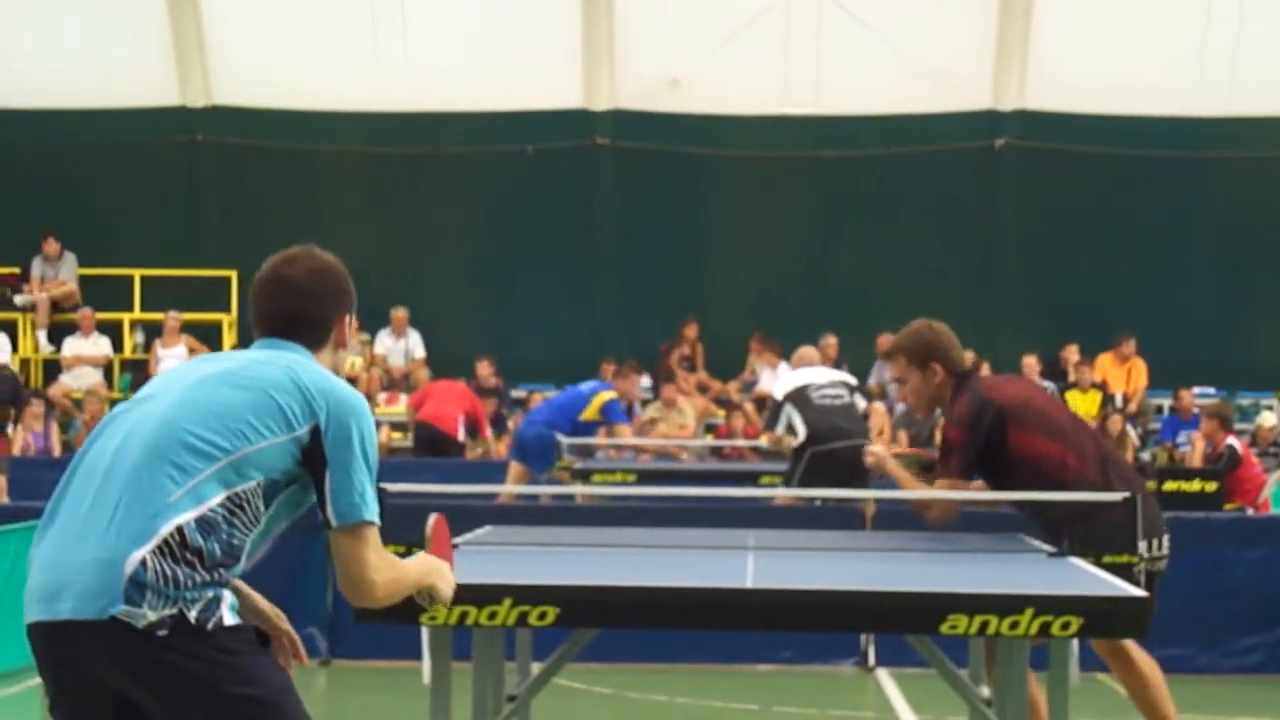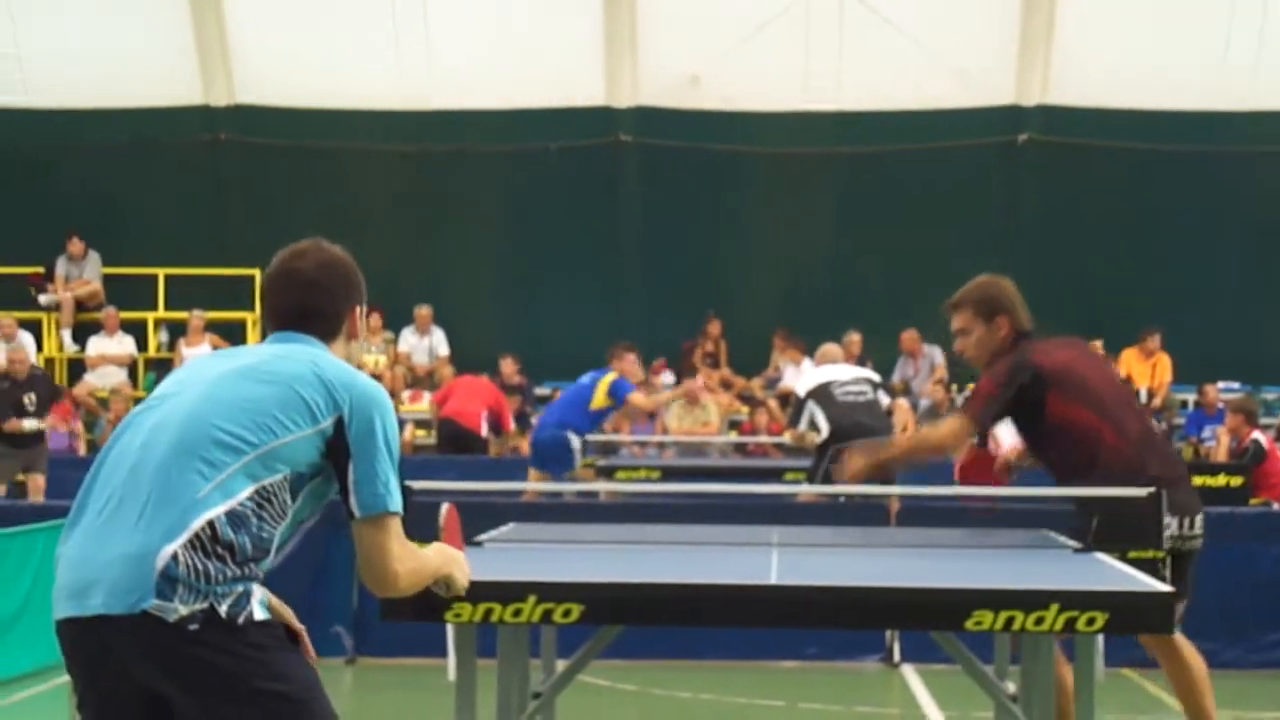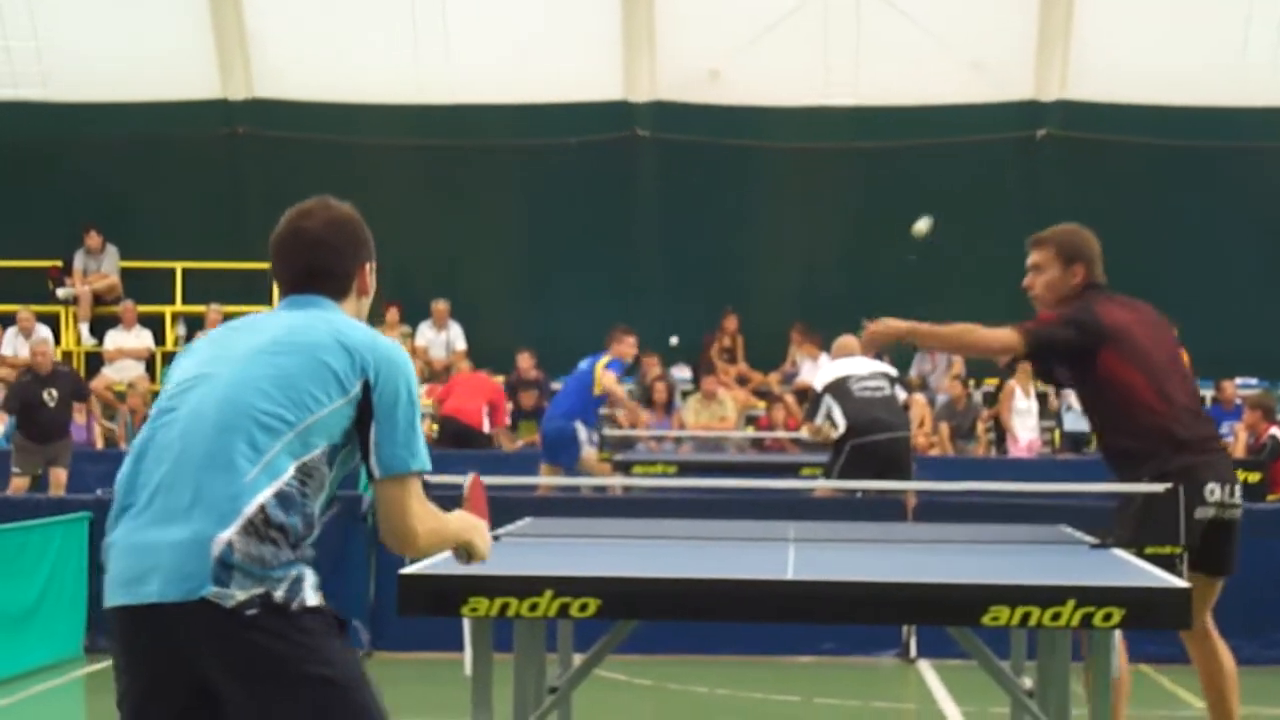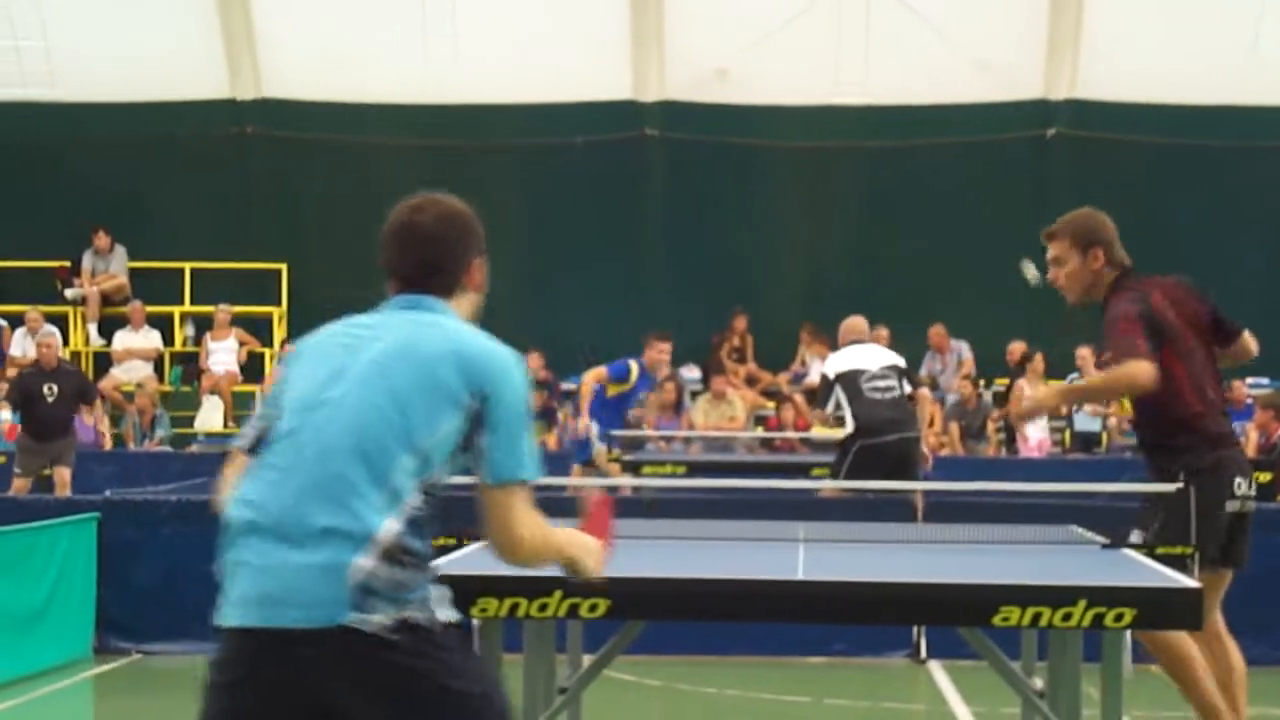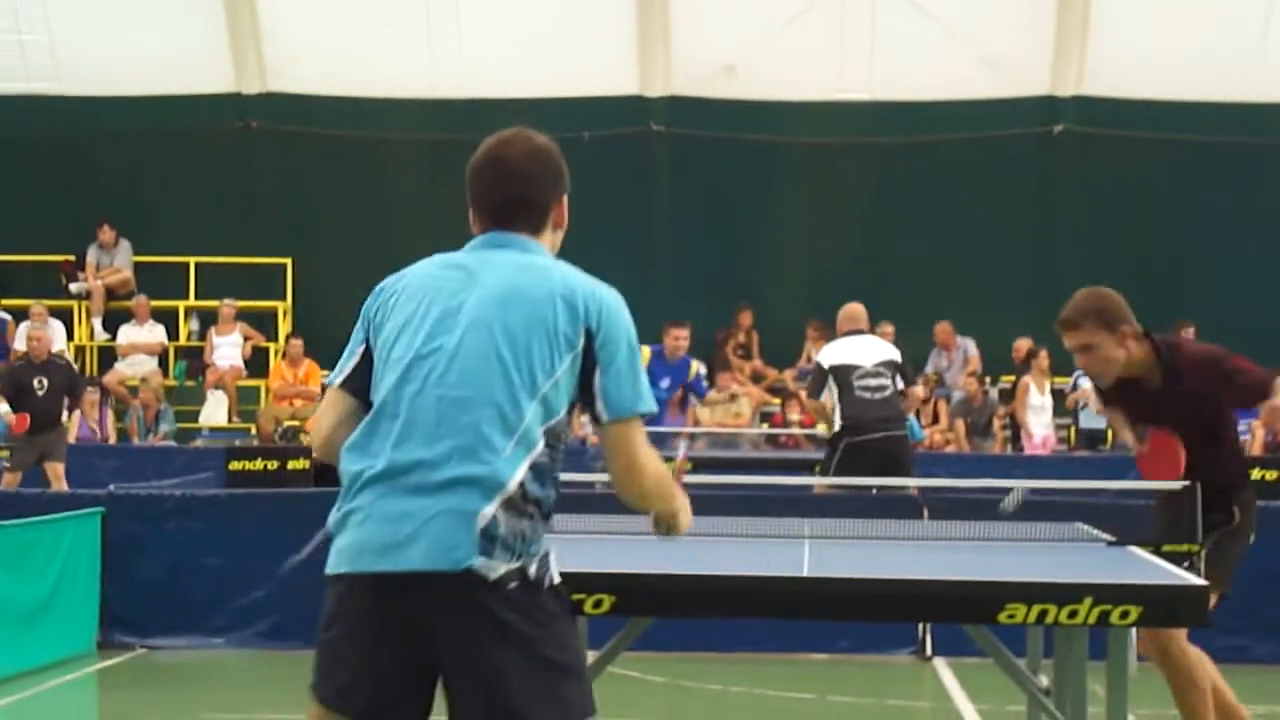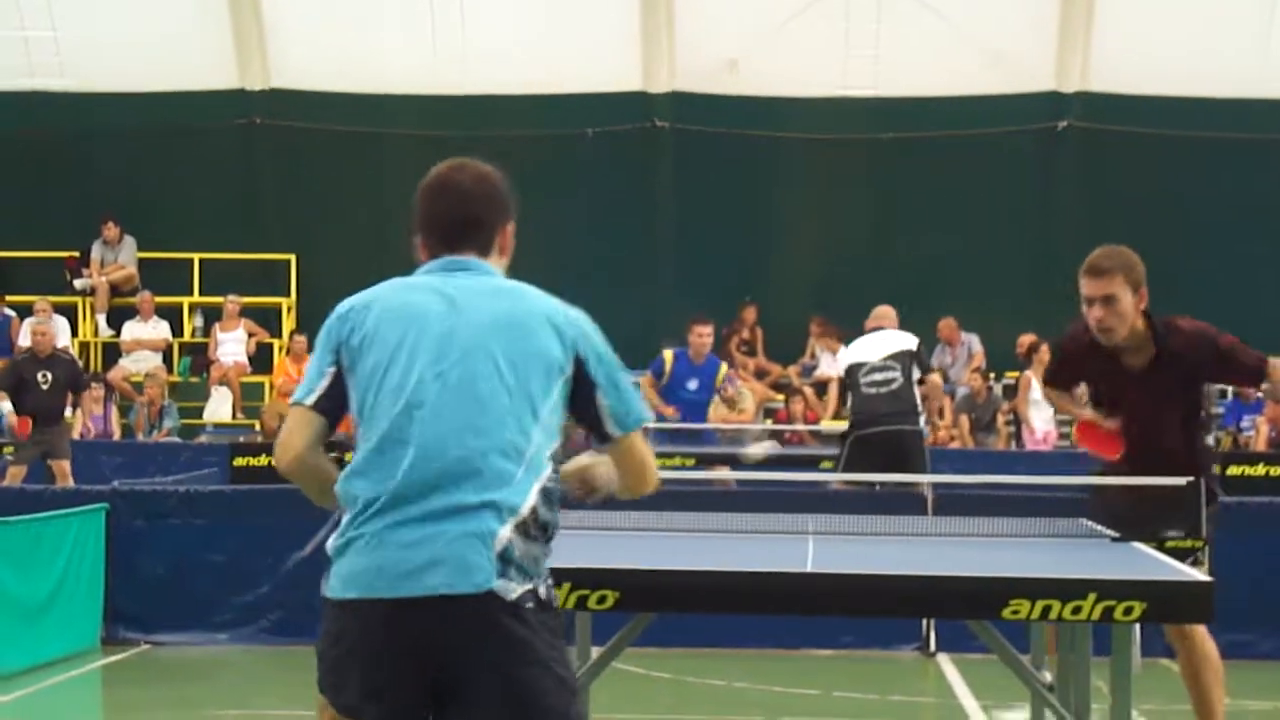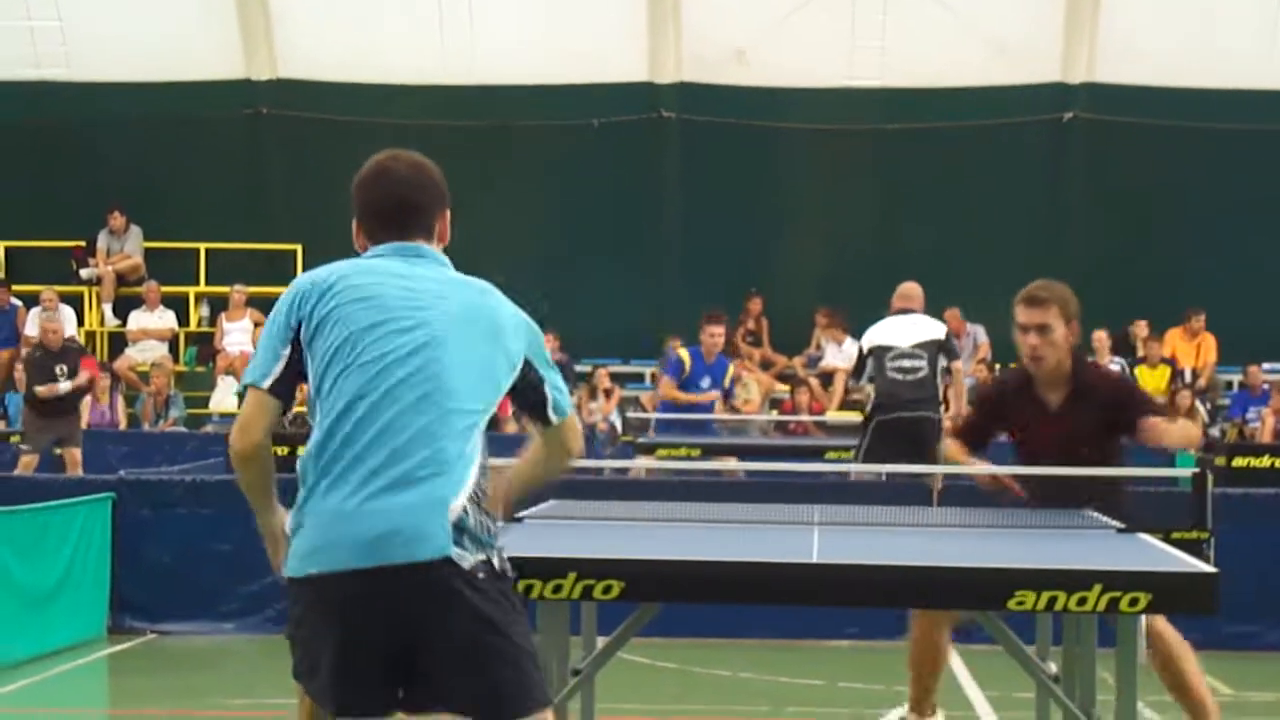
dt=0.3s
person 1, frame 1
left shoulder: (185, 371)
right shoulder: (333, 399)
right elbow: (363, 582)
left wrist: (243, 601)
right wrist: (425, 571)
left hip: (53, 603)
right hip: (151, 607)
person 1, frame 2
left shoulder: (199, 366)
right shoulder: (354, 391)
right elbow: (386, 572)
right wrist: (441, 559)
left hip: (83, 598)
right hip: (183, 600)
person 1, frame 3
left shoulder: (206, 343)
right shoulder: (373, 353)
right elbow: (406, 530)
right wrist: (463, 529)
left hip: (135, 585)
right hip: (241, 585)
person 1, frame 4
left shoulder: (313, 345)
right shoulder: (486, 361)
left elbow: (230, 492)
right elbow: (511, 538)
right wrist: (574, 547)
left hip: (253, 604)
right hip: (370, 609)
person 1, frame 5
left shoulder: (396, 288)
right shoulder: (588, 299)
left elbow: (326, 435)
right elbow: (633, 476)
right wrist: (674, 506)
left hip: (366, 554)
right hip: (489, 563)
person 1, frame 6
left shoulder: (358, 312)
right shoulder: (560, 322)
left elbow: (293, 454)
right elbow: (640, 476)
right wrist: (598, 472)
left hip: (368, 578)
right hip: (492, 582)
person 1, frame 7
left shoulder: (314, 290)
right shoulder: (498, 312)
left elbow: (248, 439)
right elbow: (565, 441)
left wrist: (274, 519)
right wrist: (504, 490)
left hip: (327, 557)
right hip: (445, 553)
person 2, frame 1
left shoulder: (968, 408)
right shoulder: (1004, 388)
left elbow: (939, 508)
left wrist: (890, 464)
right wrist: (976, 487)
left hip: (1100, 533)
right hip: (1140, 522)
right knee: (1112, 642)
person 2, frame 2
left shoulder: (1017, 367)
right shoulder: (1071, 352)
left elbow: (948, 435)
left wrist: (874, 457)
right wrist: (1020, 451)
left hip: (1129, 513)
right hip: (1177, 502)
right knee: (1160, 634)
person 2, frame 3
left shoulder: (1076, 320)
right shoulder: (1143, 315)
left elbow: (993, 342)
left wrist: (908, 330)
left hip: (1167, 484)
right hip: (1214, 477)
right knee: (1196, 621)
person 2, frame 4
left shoulder: (1127, 310)
right shoulder: (1173, 290)
left elbow: (1140, 374)
right elbow: (1245, 347)
left wrist: (1059, 394)
left hip: (1193, 477)
right hip: (1225, 470)
right knee: (1204, 619)
person 2, frame 5
left shoulder: (1201, 364)
right shoulder: (1110, 374)
left elbow: (1274, 390)
right wrist: (1126, 429)
left hip: (1219, 512)
right hip: (1172, 511)
left knee: (1161, 630)
right knee: (1136, 633)
person 2, frame 6
left shoulder: (1193, 342)
right shoulder: (1076, 344)
right elbow: (1052, 388)
right wrist: (1081, 413)
left hip: (1182, 495)
right hip: (1117, 491)
left knee: (1180, 619)
person 2, frame 7
left shoulder: (1108, 388)
right shoulder: (1005, 391)
left elbow: (1188, 435)
right elbow: (954, 445)
left wrist: (1172, 433)
right wrist: (974, 468)
left knee: (1146, 622)
right knee: (933, 607)
